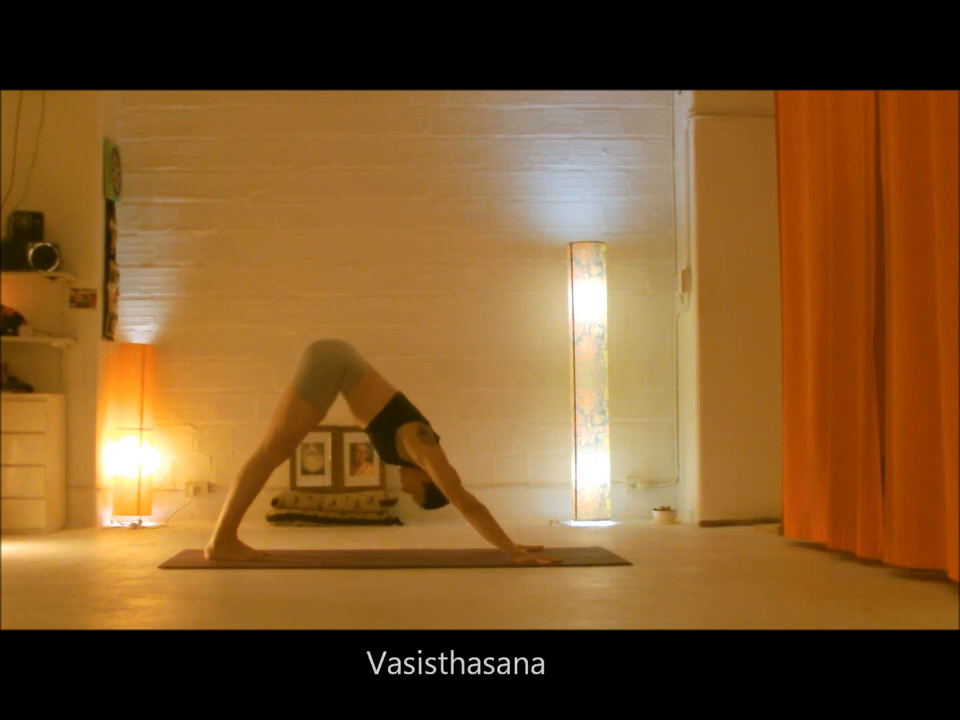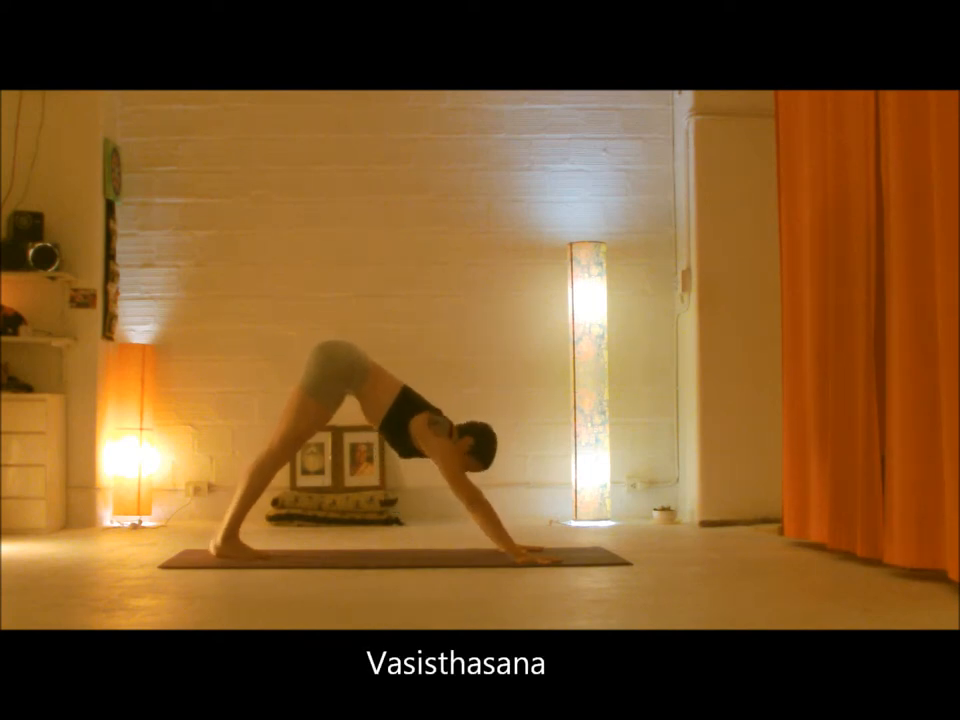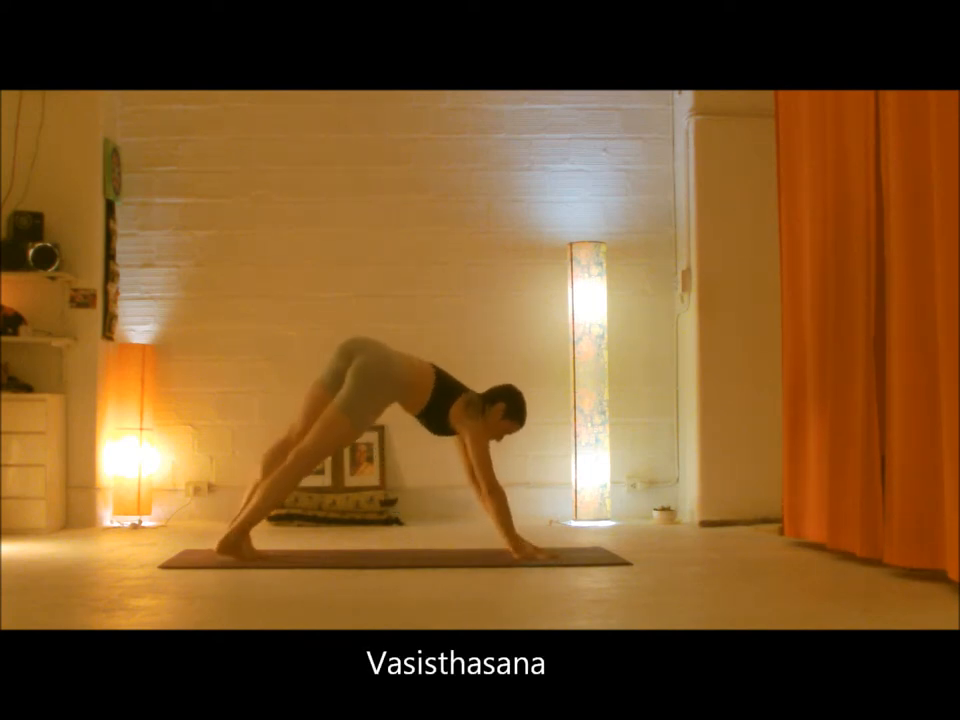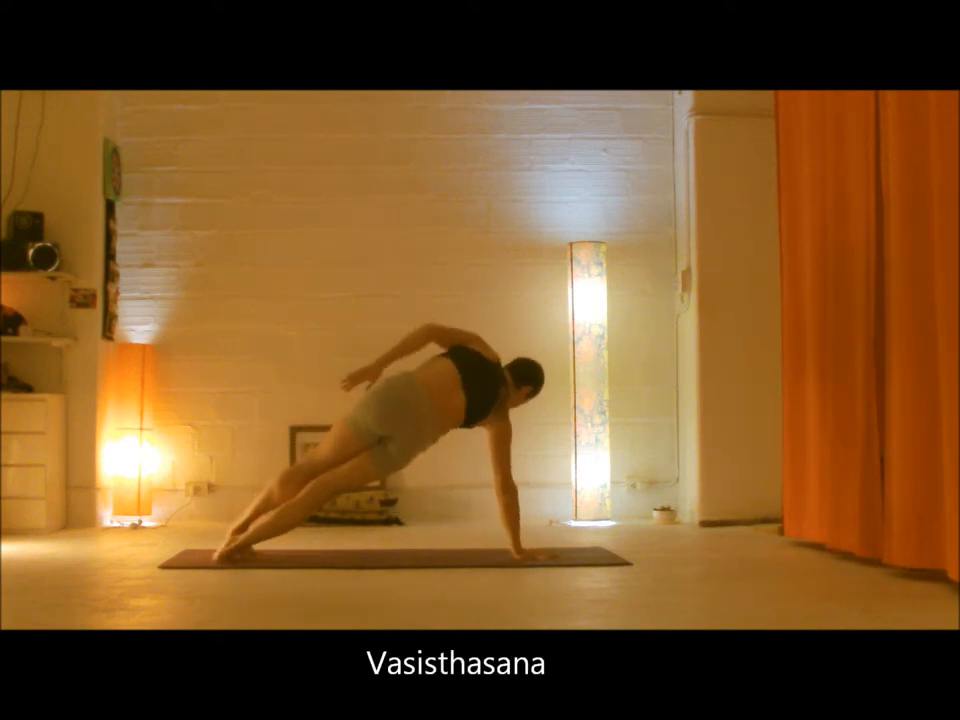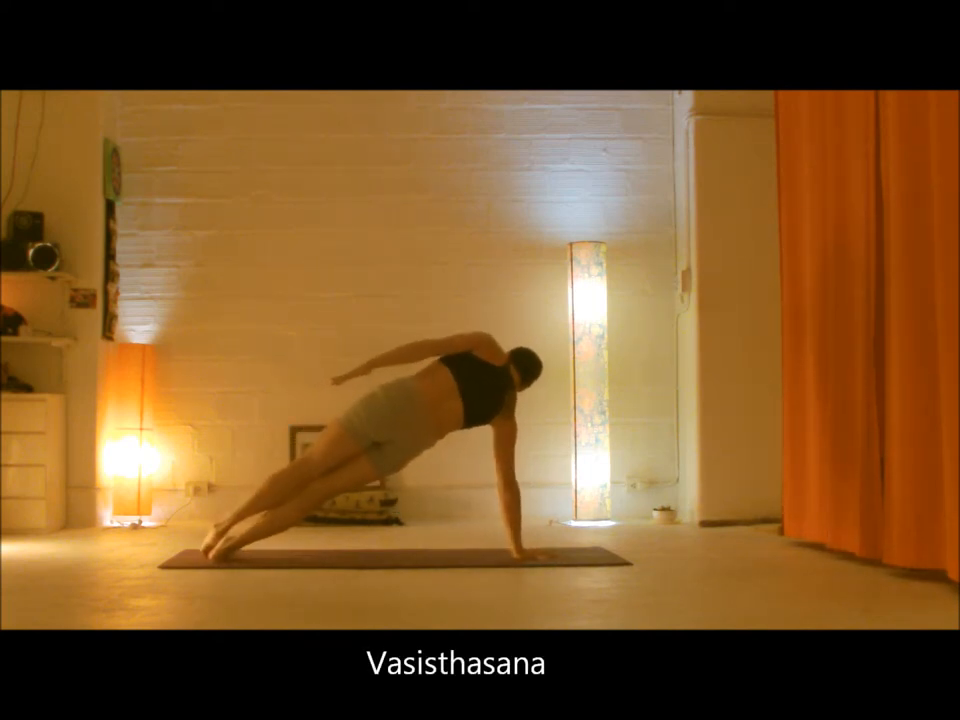
dt=1s
person 1, frame 1
left shoulder: (419, 446)
right shoulder: (421, 445)
left elbow: (466, 503)
right elbow: (466, 503)
left wrist: (509, 544)
right wrist: (513, 551)
left hip: (333, 362)
right hip: (332, 362)
left knee: (277, 449)
right knee: (274, 448)
left ankle: (226, 539)
right ankle: (221, 540)
person 1, frame 2
left shoulder: (443, 436)
right shoulder: (437, 438)
left elbow: (472, 498)
right elbow: (472, 499)
left wrist: (508, 544)
right wrist: (515, 552)
left hip: (341, 367)
right hip: (337, 363)
left knee: (280, 447)
right knee: (281, 449)
left ankle: (227, 535)
right ankle: (226, 537)
person 1, frame 3
left shoulder: (464, 408)
right shoulder: (473, 419)
left elbow: (474, 477)
right elbow: (491, 488)
left wrist: (509, 533)
right wrist: (515, 546)
left hip: (356, 352)
right hip: (374, 376)
left knee: (294, 440)
right knee: (303, 458)
left ankle: (239, 526)
right ankle: (233, 537)
person 1, frame 4
left shoulder: (479, 348)
right shoulder: (500, 419)
left elbow: (429, 330)
right elbow: (505, 485)
left wrist: (376, 366)
right wrist: (518, 547)
left hip: (393, 397)
right hip: (412, 434)
left knee: (311, 467)
right knee: (320, 489)
left ankle: (240, 527)
right ankle: (239, 542)
person 1, frame 5
left shoulder: (487, 346)
right shoulder: (506, 415)
left elbow: (431, 346)
right elbow: (507, 483)
left wrist: (367, 365)
right wrist: (518, 547)
left hip: (393, 402)
right hip: (408, 441)
left knee: (303, 470)
right knee: (316, 491)
left ankle: (225, 525)
right ankle: (232, 541)
